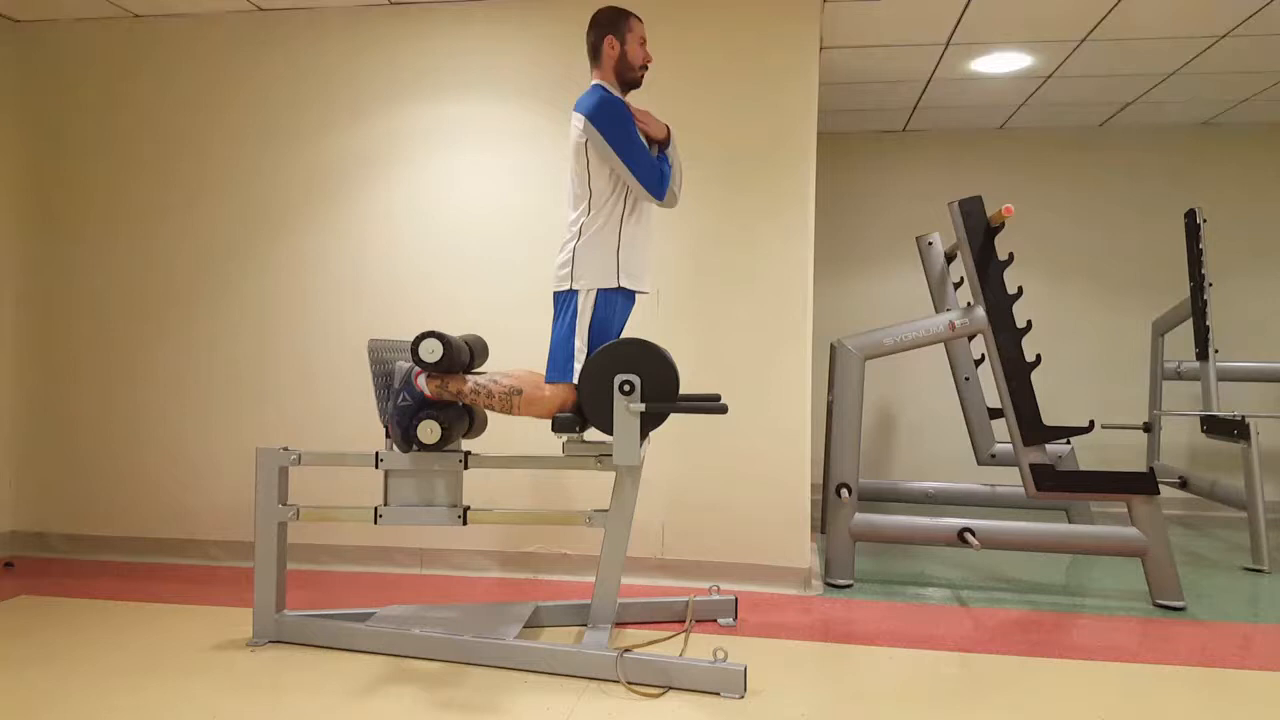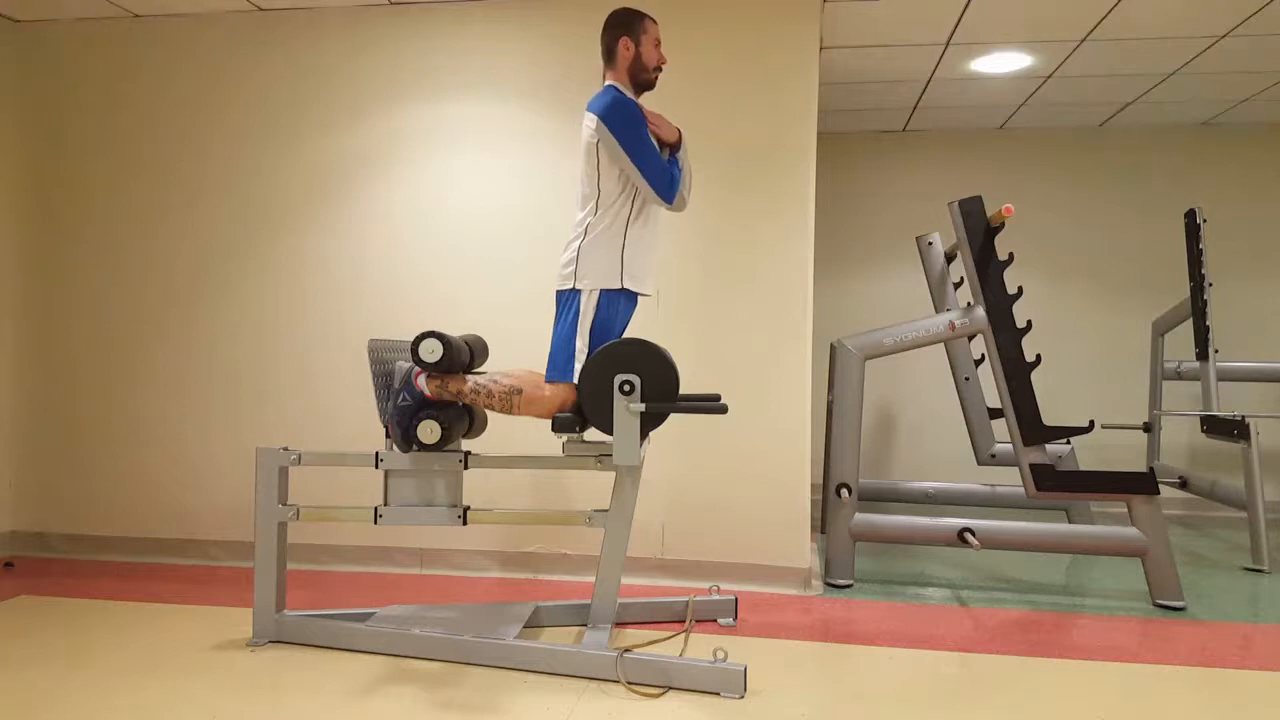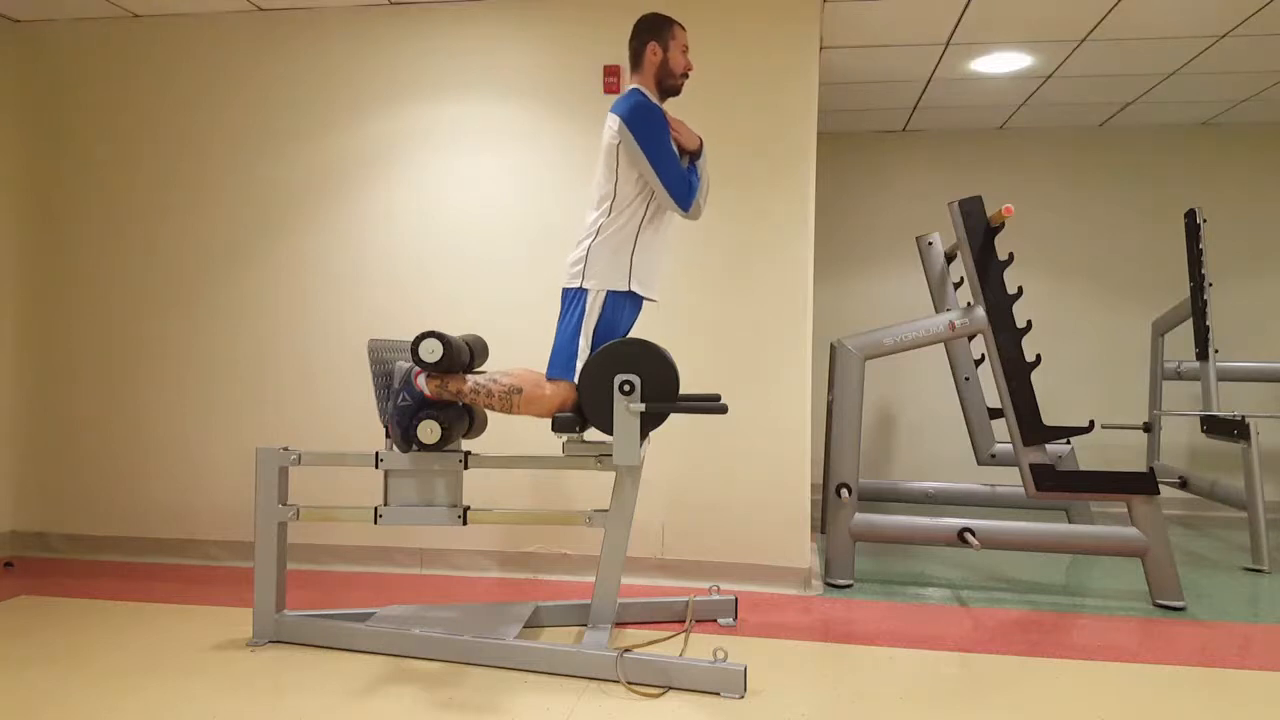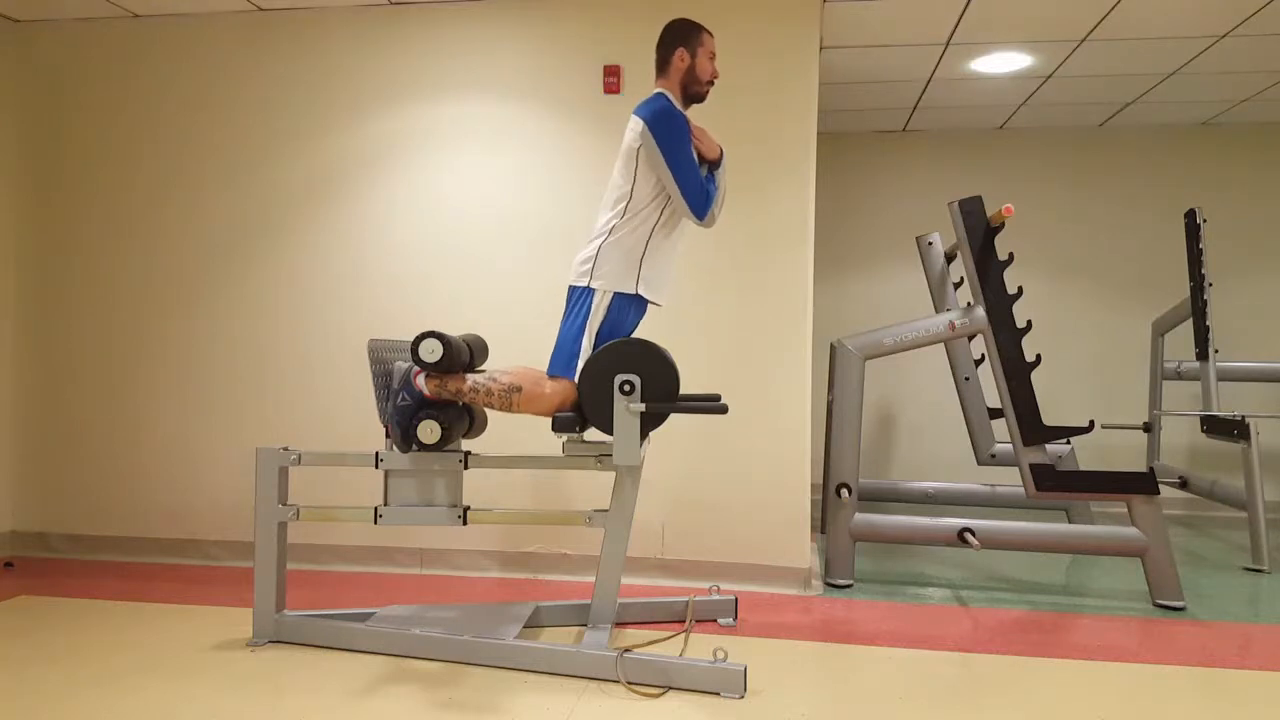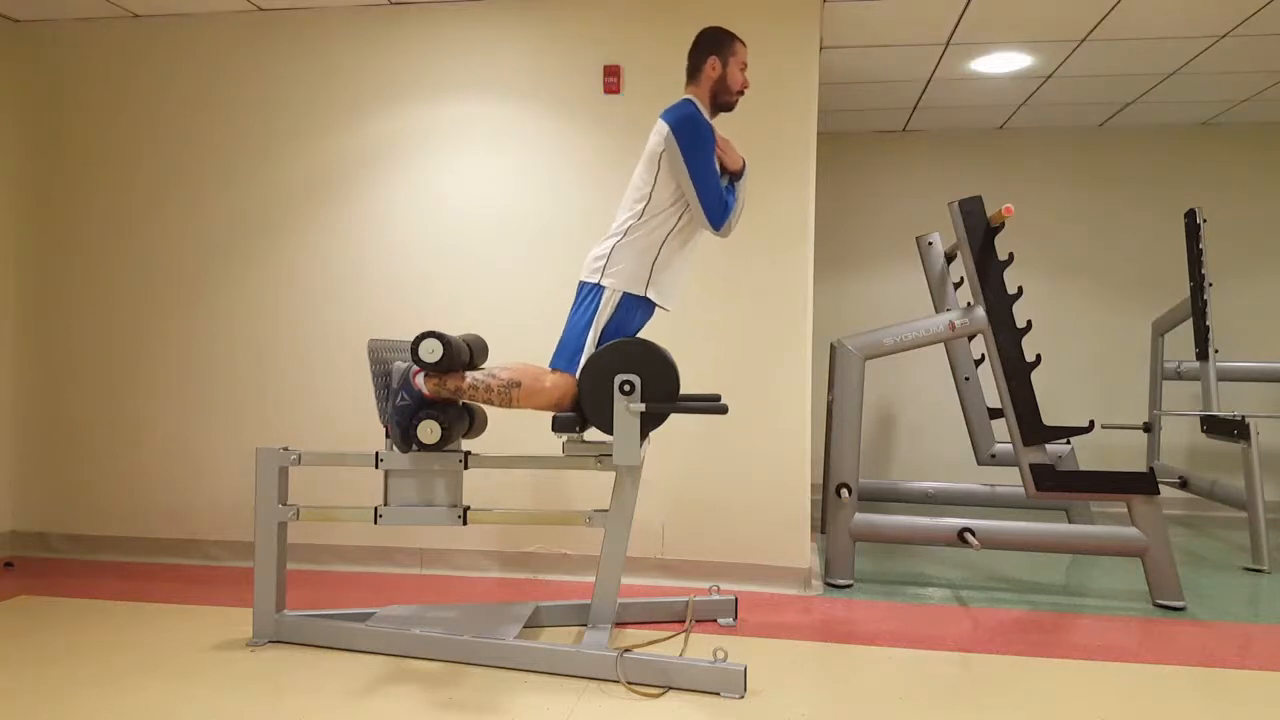
dt=0.4s
person 1, frame 1
left shoulder: (612, 110)
right shoulder: (604, 106)
left elbow: (671, 192)
right elbow: (660, 190)
left wrist: (663, 139)
right wrist: (661, 145)
left hip: (607, 276)
right hip: (594, 278)
left knee: (561, 388)
right knee: (559, 395)
left ankle: (432, 381)
right ankle: (423, 383)
person 1, frame 2
left shoulder: (624, 112)
right shoulder: (617, 107)
left elbow: (679, 196)
right elbow: (668, 193)
left wrist: (673, 143)
right wrist: (670, 151)
left hip: (612, 278)
right hip: (598, 278)
left knee: (561, 389)
right knee: (560, 396)
left ankle: (433, 381)
right ankle: (425, 384)
person 1, frame 3
left shoulder: (647, 116)
right shoulder: (640, 110)
left elbow: (695, 205)
right elbow: (685, 201)
left wrist: (694, 150)
right wrist: (690, 156)
left hip: (618, 280)
right hip: (604, 279)
left knee: (559, 387)
right knee: (559, 395)
left ankle: (434, 381)
right ankle: (423, 383)
person 1, frame 4
left shoulder: (668, 121)
right shoulder: (664, 115)
left elbow: (708, 213)
right elbow: (700, 209)
left wrist: (713, 159)
right wrist: (710, 166)
left hip: (623, 282)
right hip: (610, 280)
left knee: (562, 387)
right knee: (559, 393)
left ankle: (433, 381)
right ankle: (423, 383)
person 1, frame 5
left shoulder: (694, 127)
right shoulder: (689, 121)
left elbow: (725, 222)
right elbow: (717, 219)
left wrist: (735, 171)
right wrist: (730, 177)
left hip: (632, 284)
right hip: (620, 280)
left knee: (563, 386)
right knee: (559, 389)
left ankle: (430, 379)
right ankle: (421, 382)
